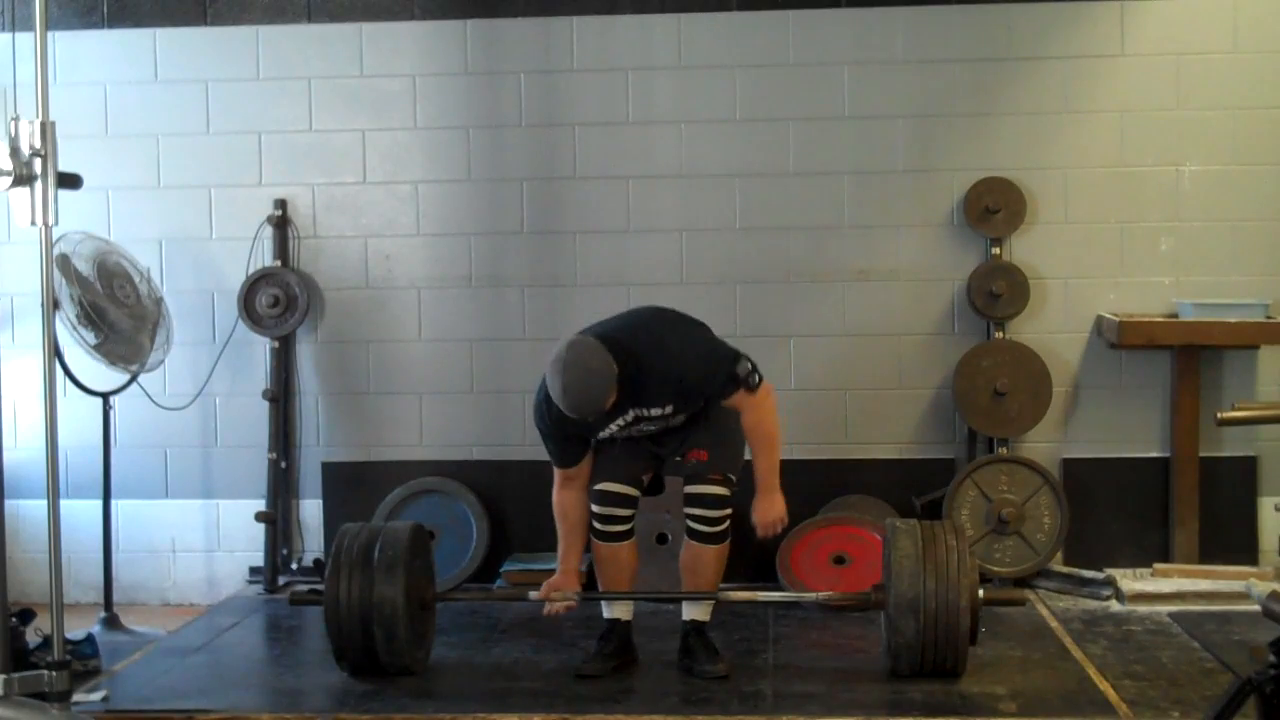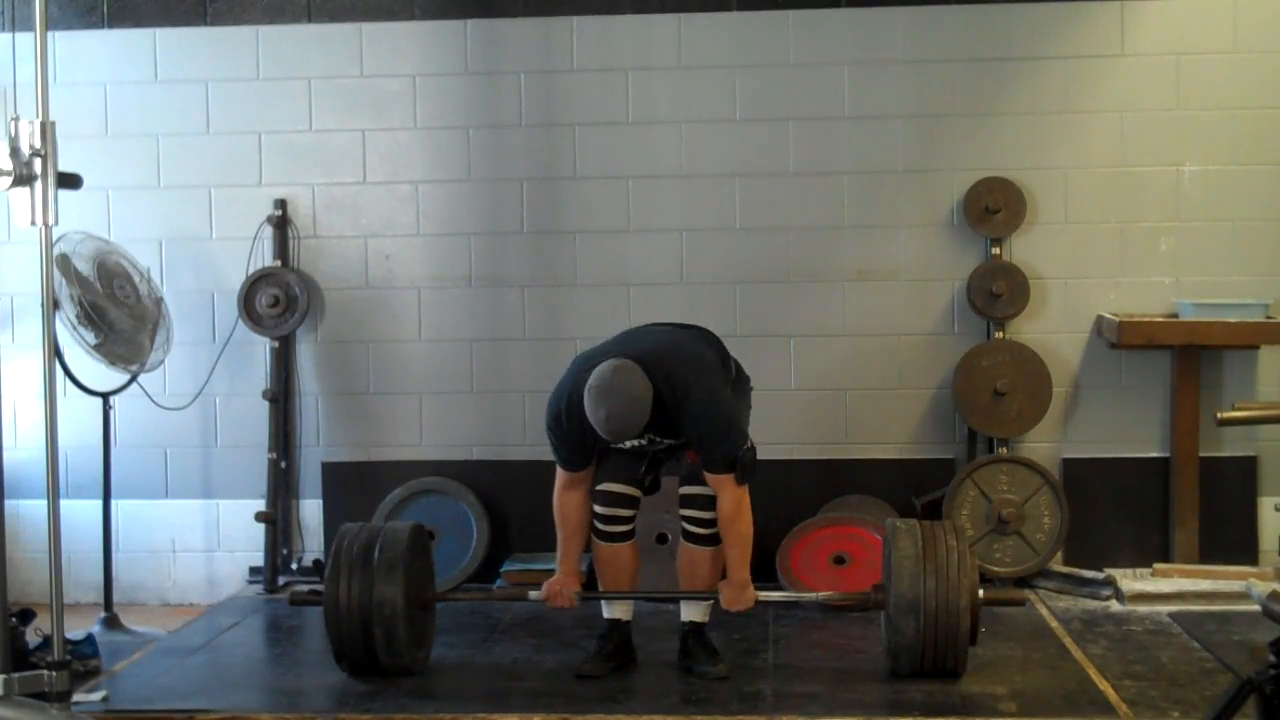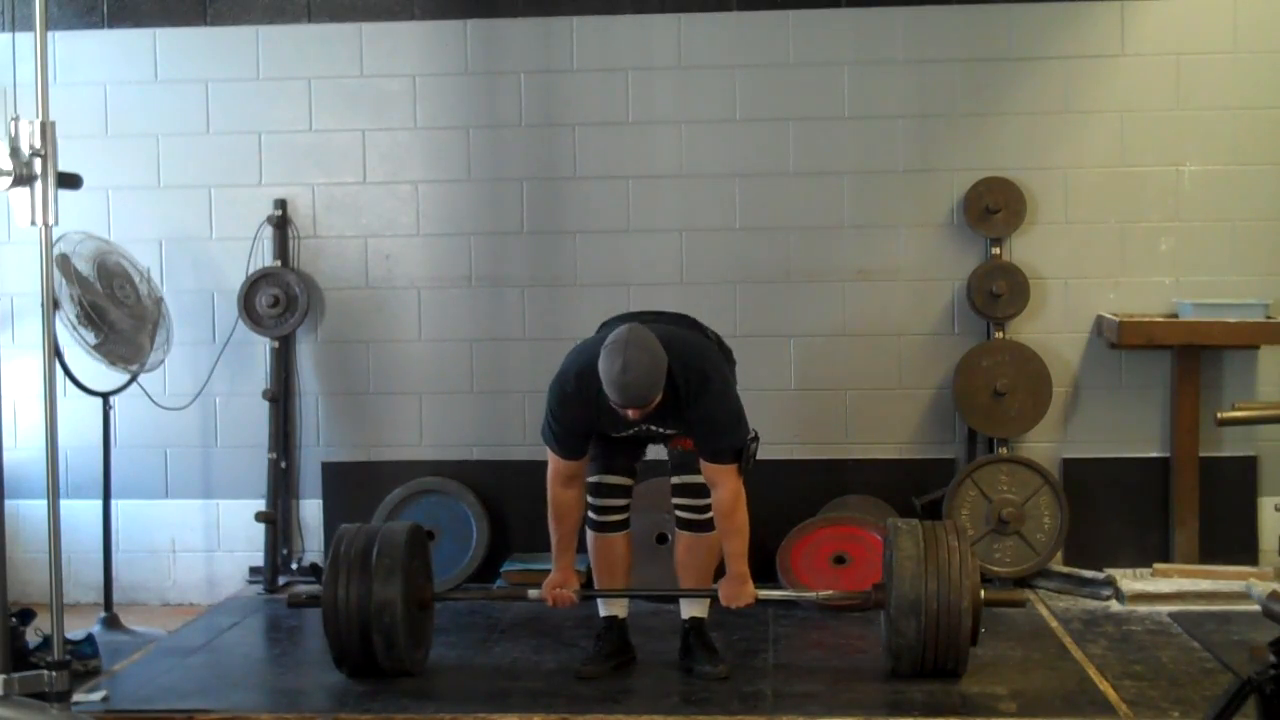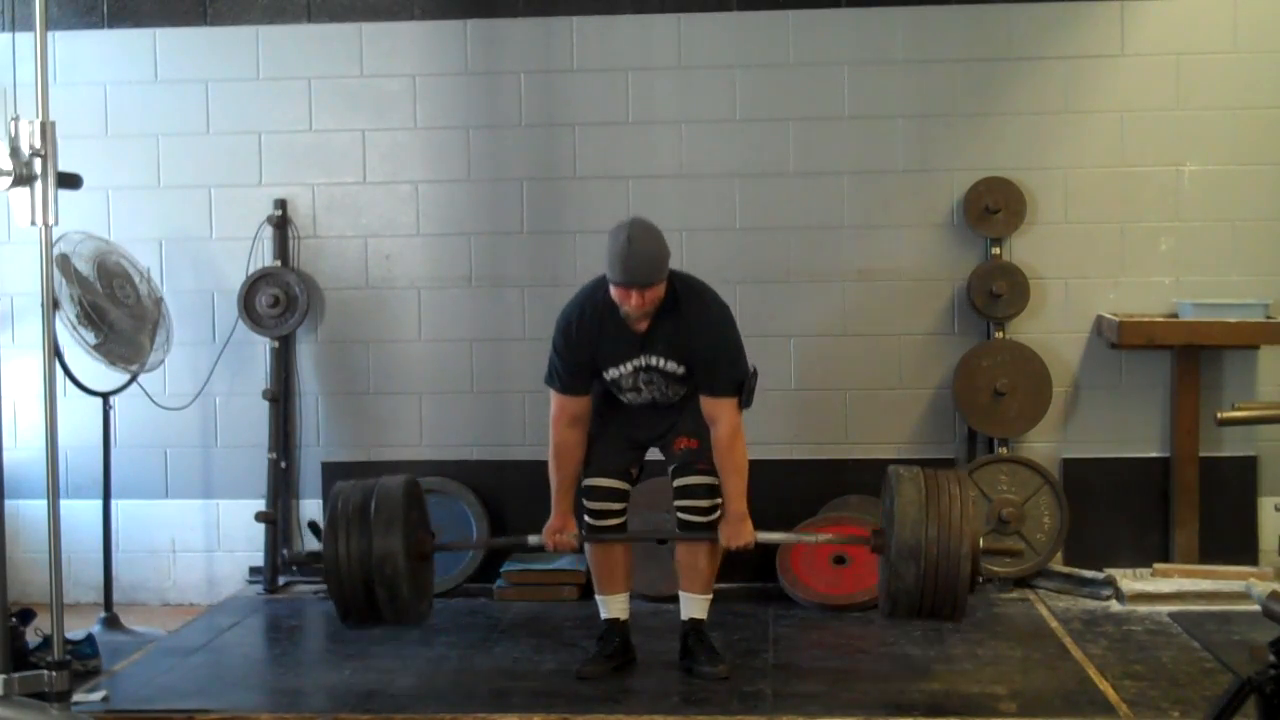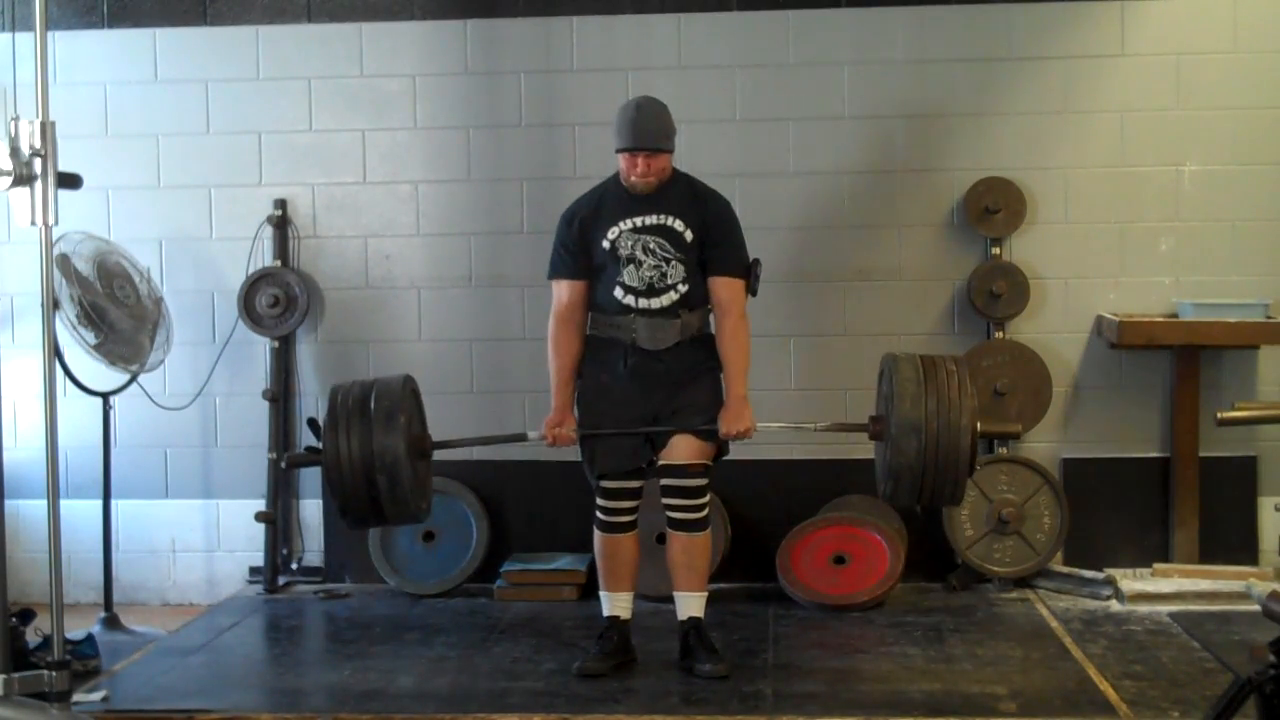
dt=1s
person 1, frame 1
left shoulder: (671, 348)
right shoulder: (553, 404)
left elbow: (755, 399)
right elbow: (570, 485)
left wrist: (768, 494)
right wrist: (567, 570)
left hip: (707, 408)
left knee: (708, 503)
right knee: (608, 504)
left ankle: (694, 635)
right ankle: (616, 634)
person 1, frame 2
left shoulder: (705, 400)
right shoulder: (569, 404)
left elbow: (731, 493)
right elbow: (572, 487)
left wrist: (739, 580)
right wrist: (567, 571)
left hip: (717, 395)
left knee: (702, 511)
right knee: (609, 508)
left ankle: (694, 635)
right ankle: (616, 635)
person 1, frame 3
left shoulder: (707, 380)
right shoulder: (574, 385)
left elbow: (725, 485)
right elbow: (565, 480)
left wrist: (738, 573)
right wrist: (562, 567)
left hip: (687, 417)
left knee: (696, 499)
right knee: (603, 500)
left ankle: (694, 633)
right ankle: (613, 633)
person 1, frame 4
left shoulder: (705, 313)
right shoulder: (579, 319)
left elbow: (724, 422)
right elbow: (568, 421)
left wrist: (737, 514)
right wrist: (561, 511)
left hip: (691, 403)
right hip: (615, 405)
left knee: (698, 501)
right knee: (600, 504)
left ankle: (694, 633)
right ankle: (614, 634)
person 1, frame 5
left shoulder: (708, 208)
right shoulder: (585, 213)
left elbow: (730, 308)
right elbow: (567, 313)
left wrist: (737, 398)
right wrist: (561, 404)
left hip: (689, 368)
right hip: (611, 370)
left knee: (686, 501)
right knee: (614, 504)
left ankle: (693, 632)
right ankle: (616, 631)
